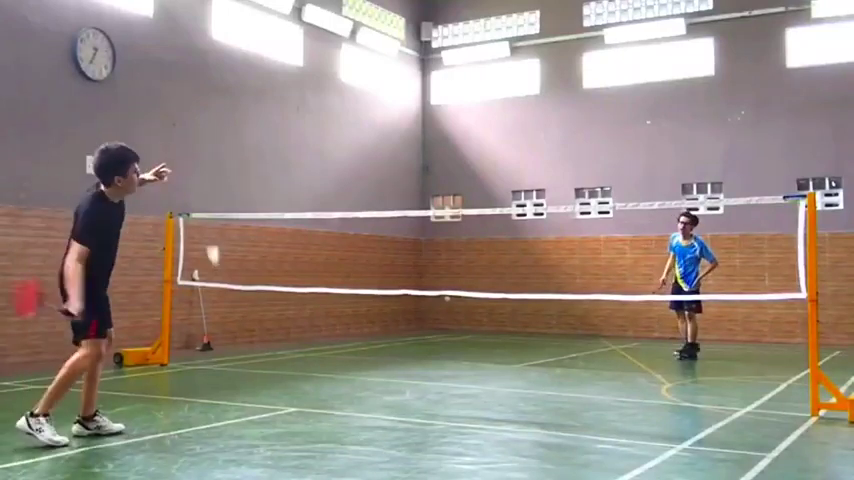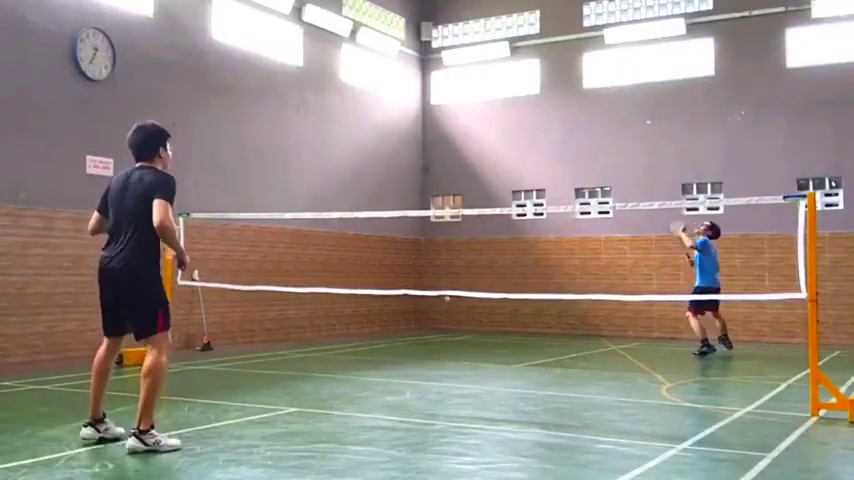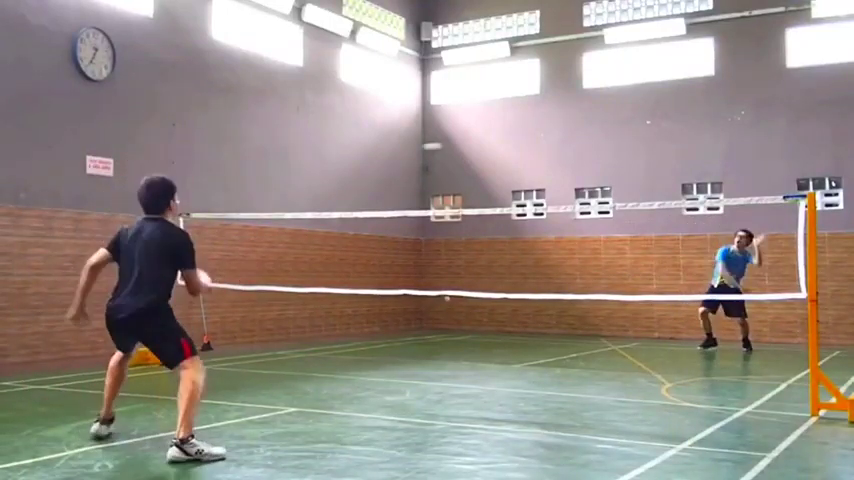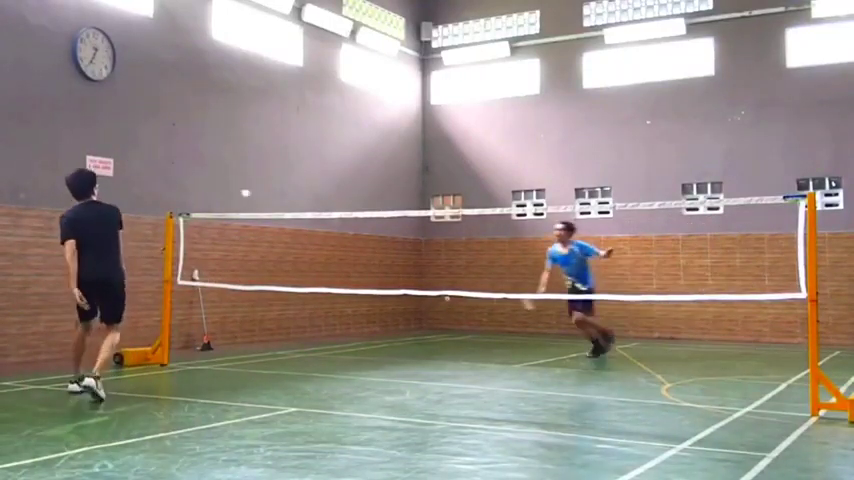
dt=1s
person 1, frame 1
left shoulder: (109, 194)
right shoulder: (94, 213)
left elbow: (127, 188)
right elbow: (74, 259)
left wrist: (148, 179)
right wrist: (75, 300)
left hip: (93, 285)
right hip: (84, 288)
left knee: (100, 346)
right knee: (90, 348)
left ankle: (88, 418)
right ankle: (37, 417)
person 1, frame 2
left shoulder: (118, 181)
right shoulder: (162, 180)
left elbow: (93, 227)
right elbow: (161, 222)
right wrist: (181, 253)
left hip: (110, 268)
right hip: (139, 270)
left knee: (111, 341)
right knee: (159, 345)
left ankle: (95, 422)
right ankle: (143, 430)
person 1, frame 3
left shoulder: (127, 233)
right shoulder: (179, 237)
left elbow: (93, 264)
right elbow: (195, 287)
left wrist: (79, 305)
right wrist: (203, 281)
left hip: (117, 312)
right hip: (154, 313)
left knee: (122, 355)
right knee: (193, 369)
left ankle: (105, 420)
right ankle: (183, 442)
person 1, frame 4
left shoulder: (68, 217)
right shoulder: (112, 212)
left elbow: (71, 251)
left wrist: (74, 287)
left hip: (87, 279)
right hip: (113, 278)
left knee: (84, 327)
right knee: (113, 330)
left ankle: (76, 378)
right ankle: (93, 375)
person 2, frame 1
left shoulder: (699, 243)
right shoulder: (674, 238)
left elbow: (714, 263)
left wrist: (700, 277)
right wrist: (665, 275)
left hip: (691, 285)
right hip: (678, 282)
left knee: (689, 315)
right knee: (679, 314)
left ankle: (691, 349)
right ankle: (690, 344)
person 2, frame 2
left shoulder: (704, 241)
right shoulder: (711, 247)
left elbow: (691, 245)
left wrist: (681, 233)
right wrist: (695, 262)
left hip: (703, 286)
right hip: (715, 286)
left knee: (691, 314)
right knee: (716, 313)
left ankle: (706, 345)
right ankle: (725, 339)
person 2, frame 3
left shoulder: (747, 254)
right shoulder: (724, 251)
left elbow: (757, 263)
right elbow: (723, 270)
left wrist: (757, 246)
right wrist: (736, 284)
left hip: (733, 290)
right hip: (717, 287)
left knee: (742, 320)
right knee: (703, 311)
left ankle: (746, 341)
right ankle: (709, 338)
person 2, frame 4
left shoulder: (579, 247)
right shoulder: (553, 251)
left elbow: (601, 254)
right elbow: (547, 271)
left wrist: (606, 253)
right wrist: (542, 288)
left hip: (585, 287)
right hip: (572, 287)
left knee: (580, 318)
right knee: (577, 320)
left ankle: (606, 334)
right ankle: (597, 345)
